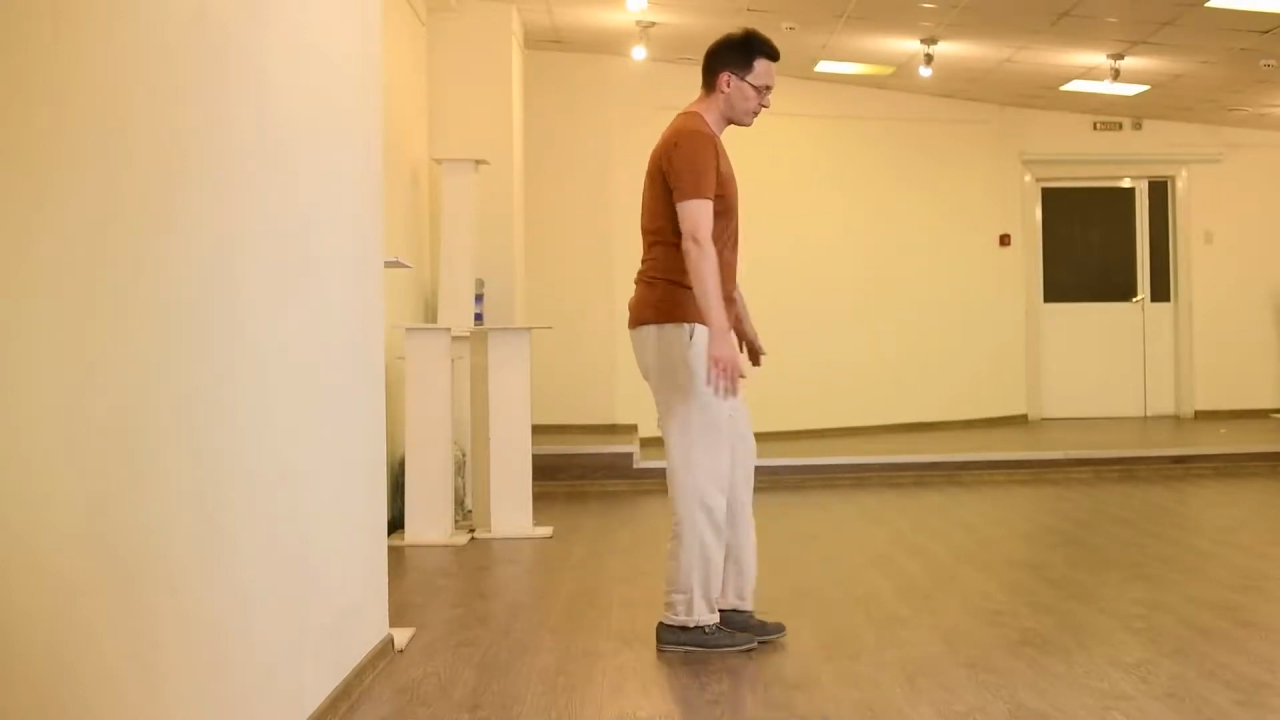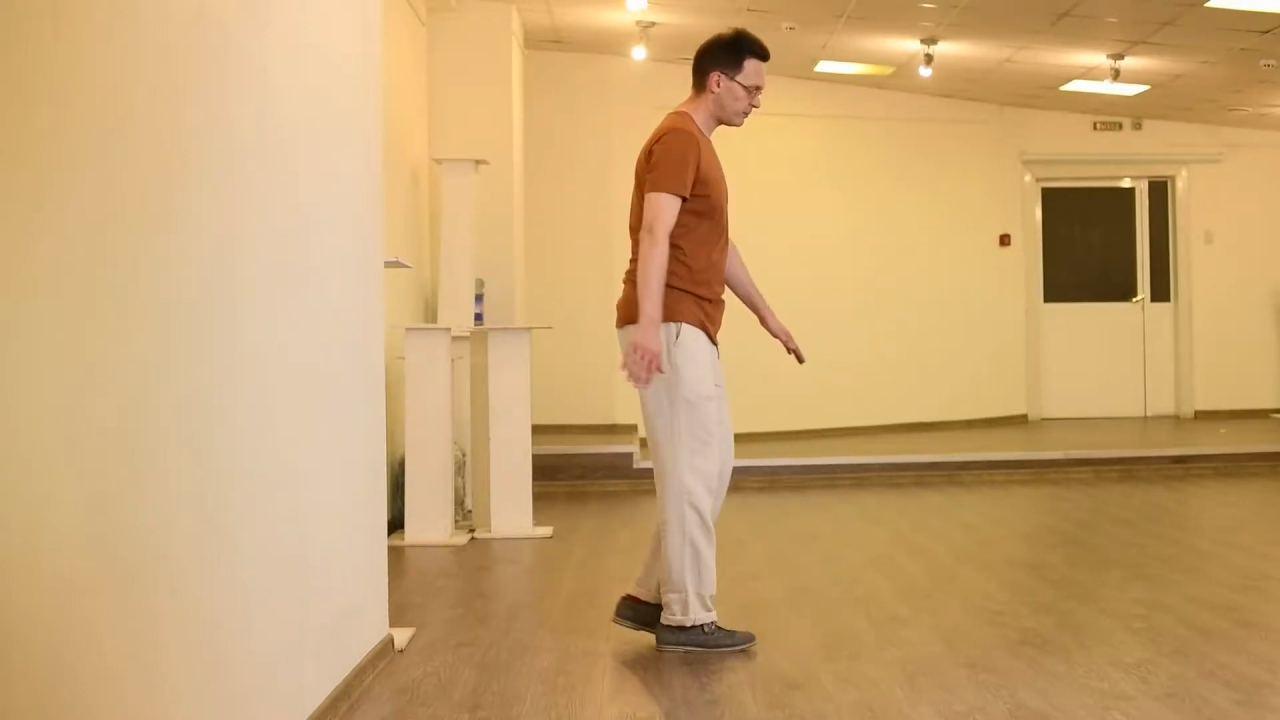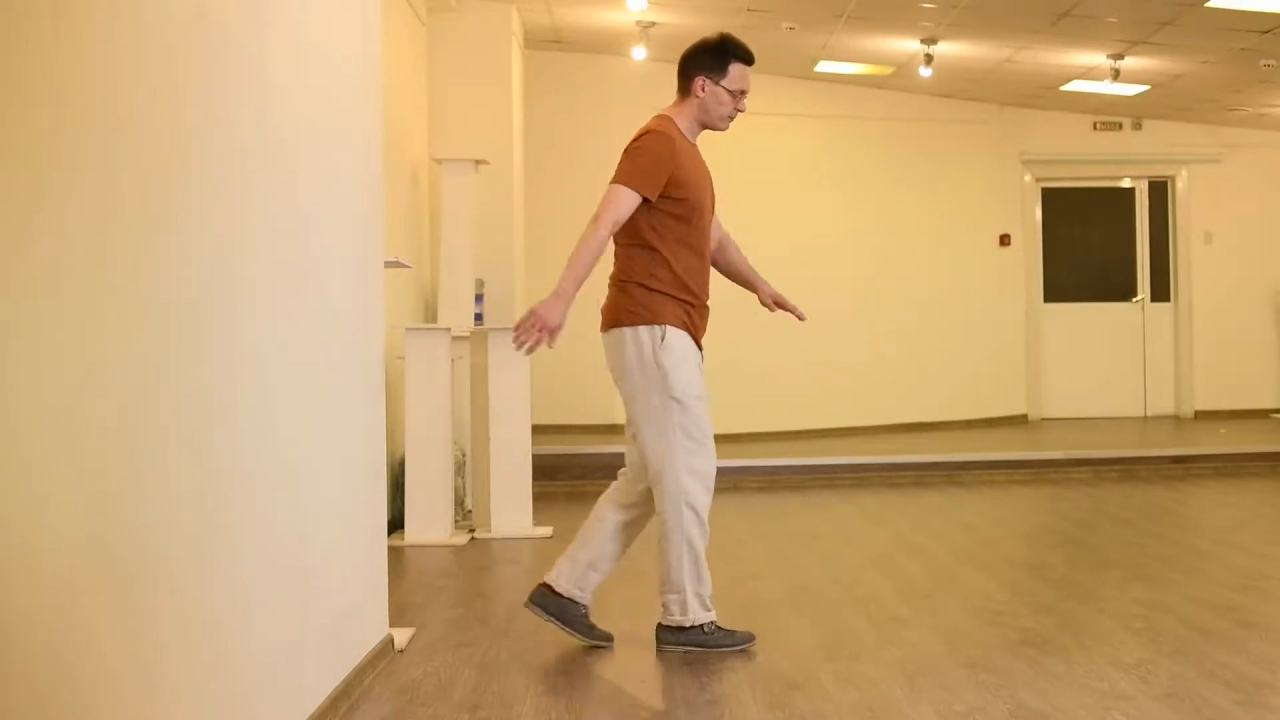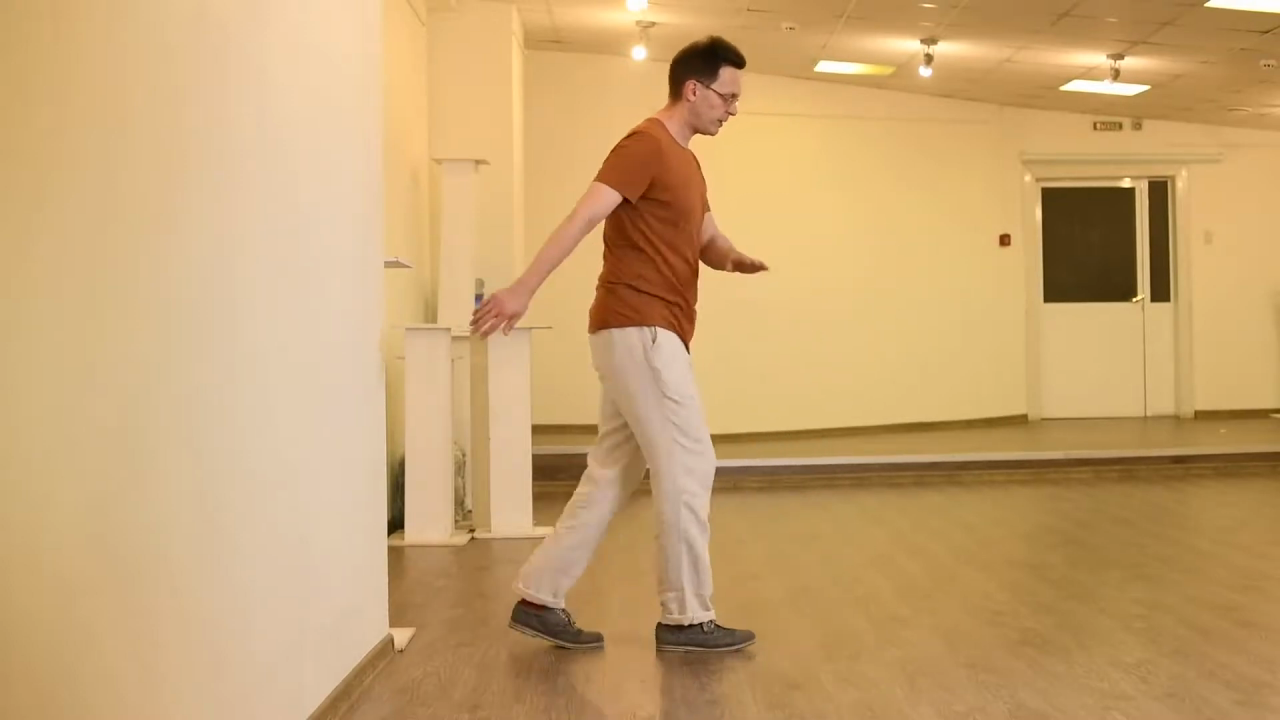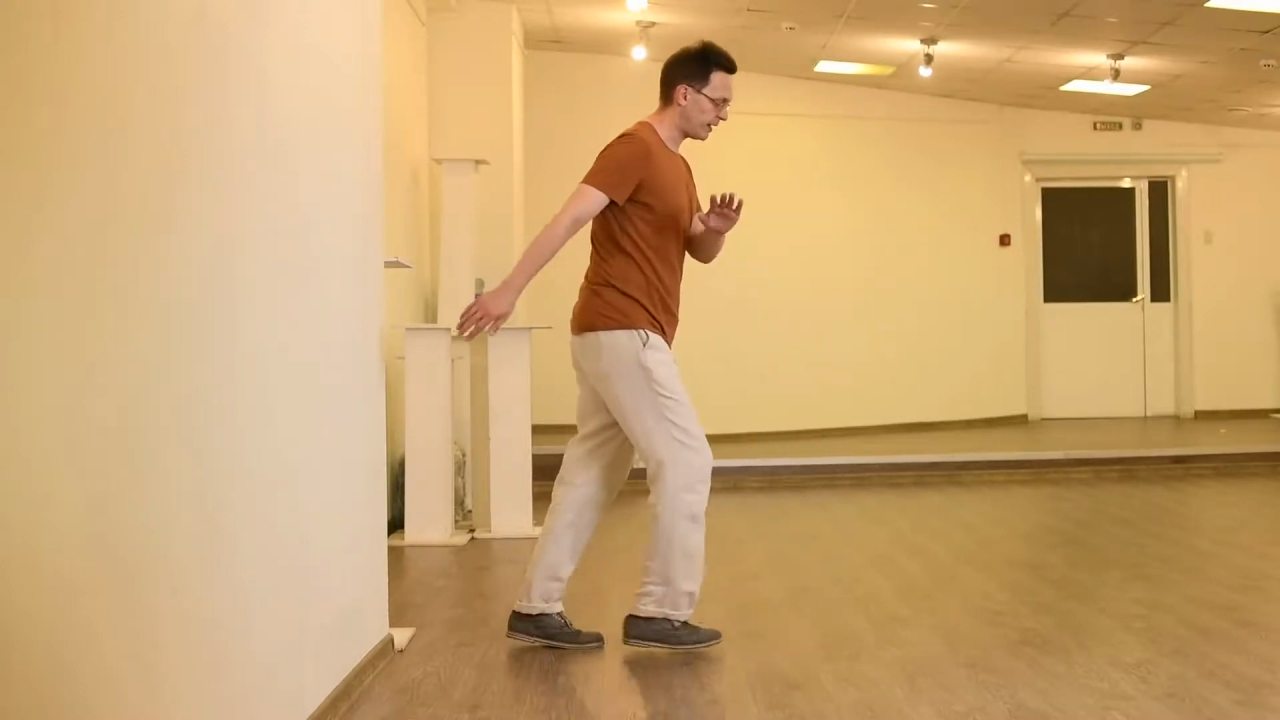
dt=0.1s
person 1, frame 1
left shoulder: (702, 142)
right shoulder: (690, 140)
right elbow: (695, 241)
left wrist: (741, 321)
right wrist: (722, 329)
left hip: (692, 328)
right hip: (681, 327)
left knee: (730, 461)
right knee: (704, 469)
left ankle: (730, 600)
right ankle: (689, 617)
person 1, frame 2
left shoulder: (694, 143)
right shoulder: (677, 139)
left elbow: (720, 248)
right elbow: (655, 235)
left wrist: (767, 316)
right wrist: (647, 324)
left hip: (680, 329)
right hip: (670, 328)
left knee: (706, 465)
right knee: (692, 468)
left ankle: (650, 595)
right ankle: (686, 617)
person 1, frame 3
left shoulder: (684, 152)
right shoulder: (657, 142)
left elbow: (714, 243)
right elbow: (608, 222)
left wrist: (761, 288)
right wrist: (561, 297)
left hip: (660, 332)
right hip: (650, 331)
left knee: (652, 472)
right knee: (686, 470)
left ankle: (565, 588)
right ankle: (685, 618)
person 1, frame 4
left shoulder: (685, 160)
right shoulder: (645, 146)
left elbow: (706, 241)
right elbow: (582, 219)
left wrist: (734, 257)
right wrist: (523, 288)
left hip: (647, 336)
right hip: (641, 334)
left knee: (612, 473)
right knee: (689, 467)
left ankle: (540, 599)
right ankle: (686, 617)
person 1, frame 5
left shoulder: (674, 164)
right shoulder: (634, 149)
left elbow: (699, 250)
right elbow: (565, 222)
left wrist: (716, 227)
right wrist: (507, 290)
left hip: (628, 338)
right hip: (622, 337)
left knee: (593, 475)
right knee: (686, 462)
left ankle: (536, 608)
right ankle: (660, 609)
